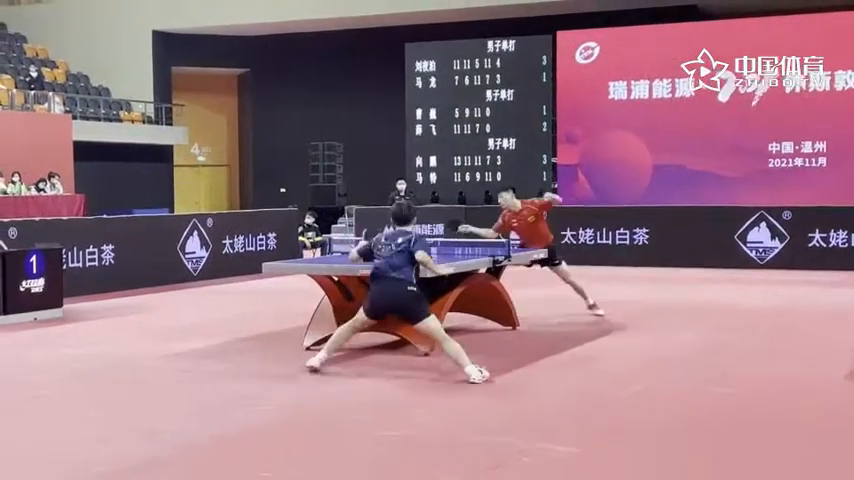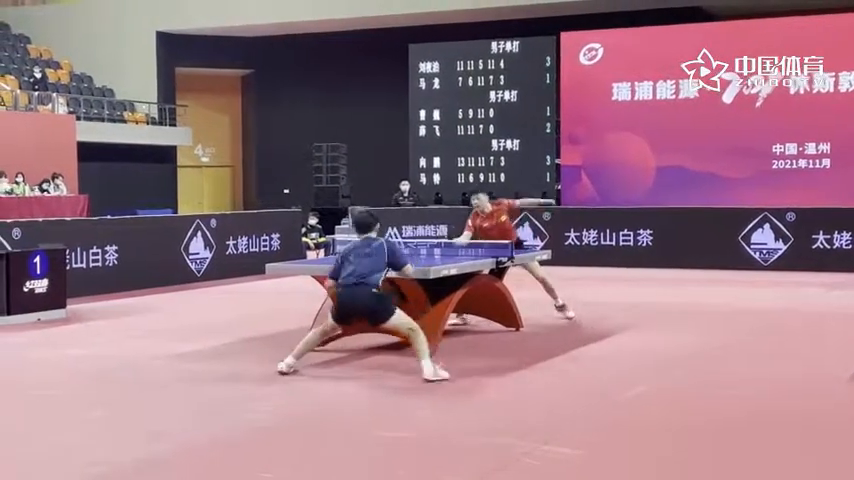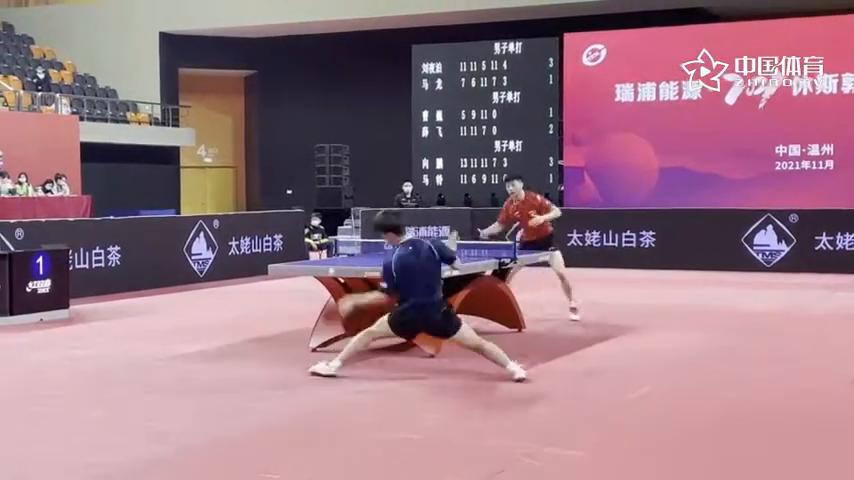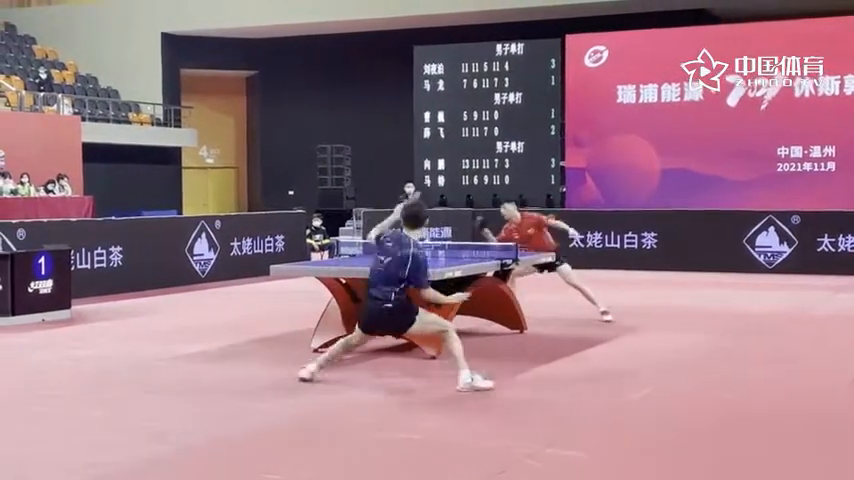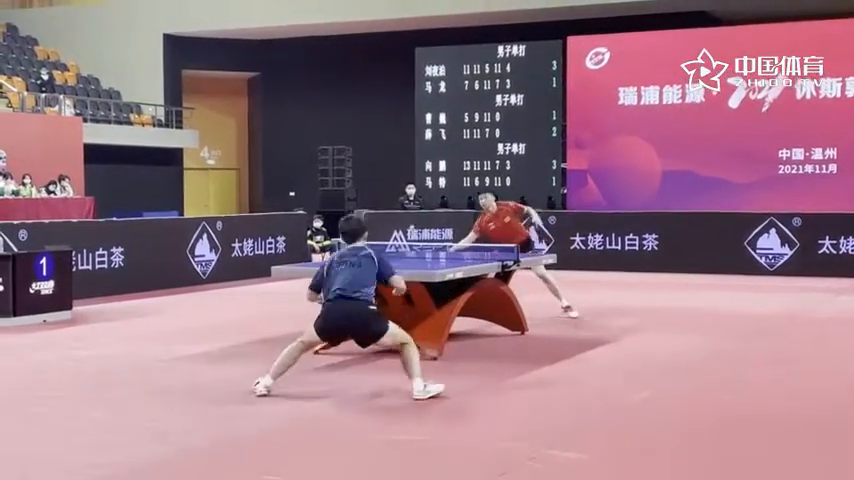
dt=0.4s
person 1, frame 1
left shoulder: (380, 239)
right shoulder: (416, 238)
left elbow: (355, 256)
right elbow: (420, 256)
left wrist: (361, 245)
right wrist: (438, 269)
left hip: (379, 292)
right hip: (406, 294)
left knee: (353, 325)
right knee: (441, 337)
left ankle: (319, 358)
right ankle: (472, 371)
person 1, frame 2
left shoulder: (347, 251)
right shoulder: (386, 245)
left elbow: (329, 284)
right elbow: (408, 271)
right wrist: (391, 267)
left hip: (345, 300)
right hip: (371, 297)
left knee: (323, 330)
right knee: (413, 330)
left ankle: (289, 362)
right ankle: (428, 367)
person 1, frame 3
left shoulder: (391, 263)
right shoulder: (431, 245)
left elbow: (384, 297)
right elbow: (457, 264)
left wrist: (351, 302)
right wrist: (451, 245)
left hip: (409, 315)
right hip: (438, 313)
left knee: (368, 334)
right knee: (478, 343)
left ankle: (334, 366)
right ankle: (513, 369)
person 1, frame 4
left shoulder: (386, 238)
right shoulder: (416, 255)
left elbow: (373, 234)
right elbow: (426, 293)
left wrist: (395, 216)
right wrist: (451, 299)
left hip: (370, 308)
right hip: (392, 310)
left knee: (353, 341)
right knee: (447, 330)
left ankle: (312, 368)
right ankle: (466, 378)
person 1, frame 5
left shoulder: (331, 260)
right shoulder: (373, 256)
left elbow: (311, 296)
right elbow: (400, 285)
right wrist: (399, 290)
left hip: (331, 314)
right hip: (361, 313)
left knee: (302, 344)
right knee: (406, 342)
left ankle: (266, 382)
right ankle: (418, 386)
person 2, frame 1
left shoulder: (534, 204)
right shoulder: (506, 216)
left elbow: (559, 201)
right elbow: (493, 233)
left wrist: (553, 197)
right wrist: (471, 229)
left hip: (547, 248)
right hip: (527, 249)
left knee: (569, 280)
left ankle: (591, 303)
person 2, frame 2
left shoulder: (502, 205)
right shoulder: (473, 219)
left elbow: (520, 203)
right elbow: (465, 238)
left wrist: (541, 201)
right wrist: (456, 241)
left hip: (515, 246)
left knee: (541, 277)
left ankle: (559, 304)
right ankle: (462, 315)
person 2, frame 3
left shoulder: (535, 199)
right shoulder: (508, 206)
left elbow: (557, 212)
right elbow: (499, 225)
left wrist: (544, 217)
right wrist: (485, 232)
left hip: (546, 239)
right hip: (526, 242)
left knee: (560, 273)
left ankle: (573, 308)
person 2, frame 4
left shoulder: (532, 218)
right shoulder: (507, 230)
left elbow: (554, 223)
right elbow: (496, 243)
left wrist: (569, 229)
right wrist: (487, 233)
left knee: (573, 282)
right knee: (509, 275)
left ankle: (602, 309)
person 2, frame 5
left shoulder: (509, 207)
right shoulder: (482, 220)
left elbow: (528, 210)
right elbow: (470, 238)
left wrist: (535, 216)
right wrist: (455, 247)
left hip: (524, 245)
left knee: (542, 274)
left ankle: (565, 304)
